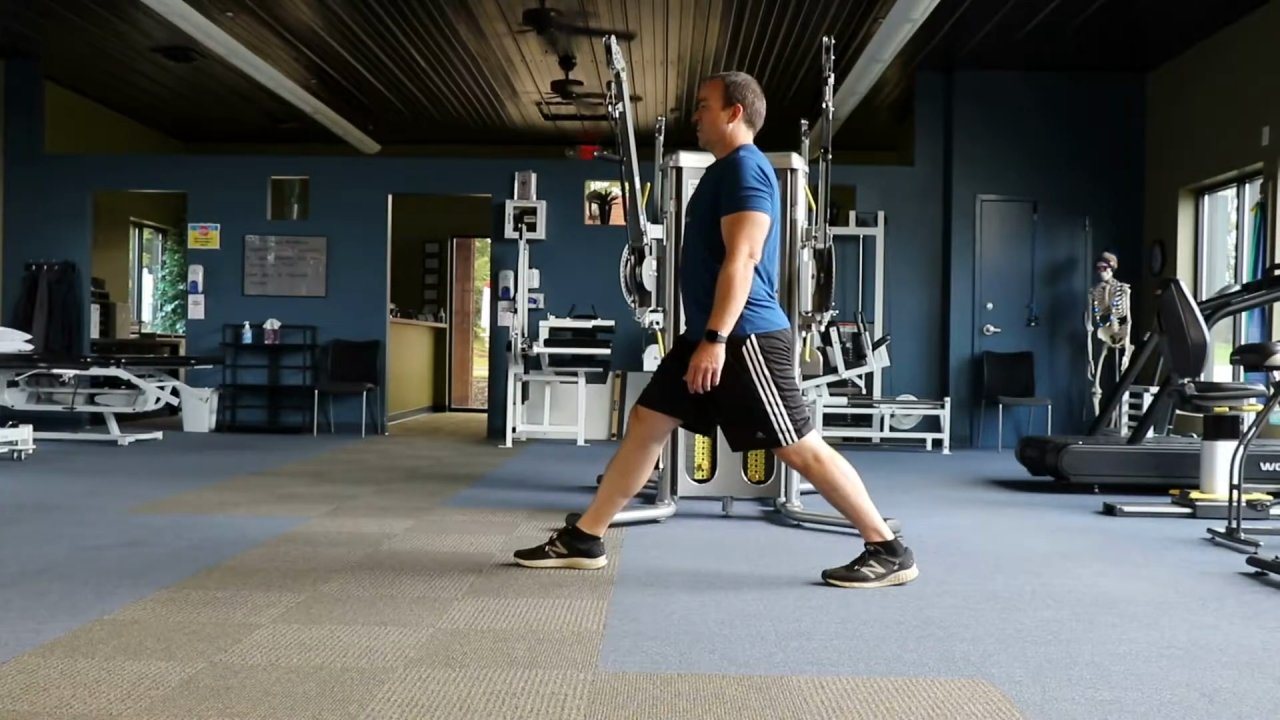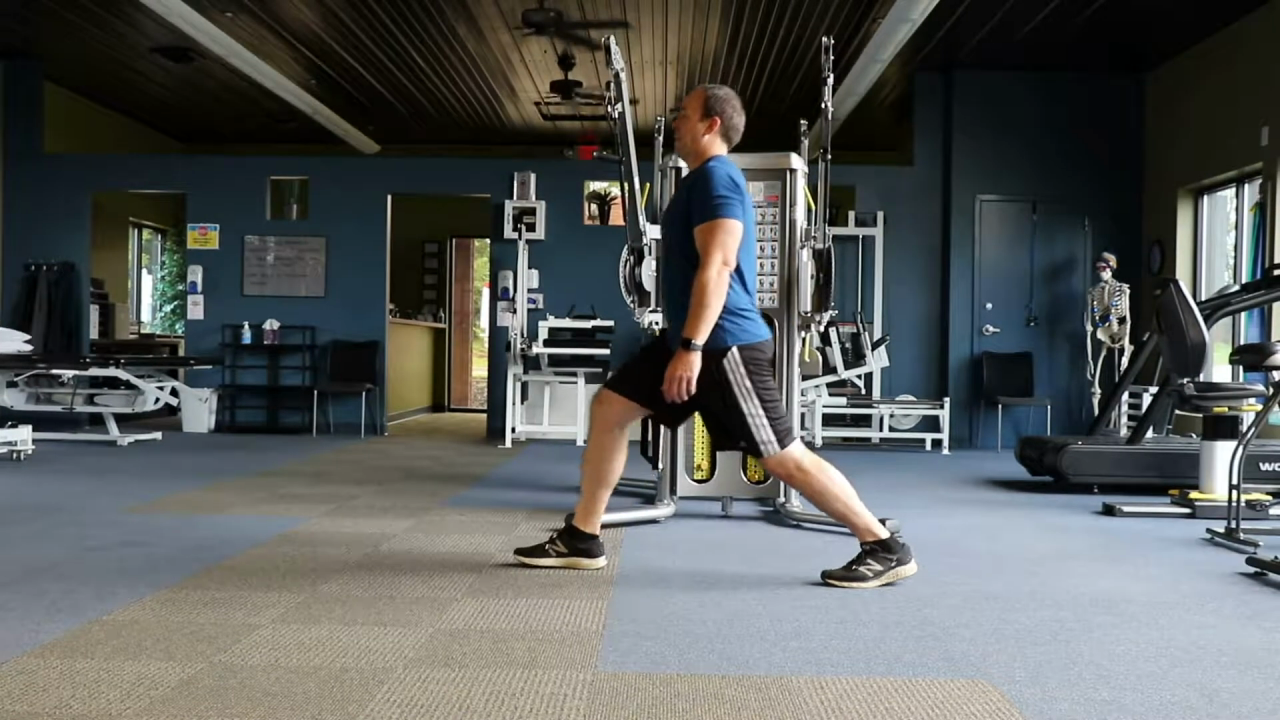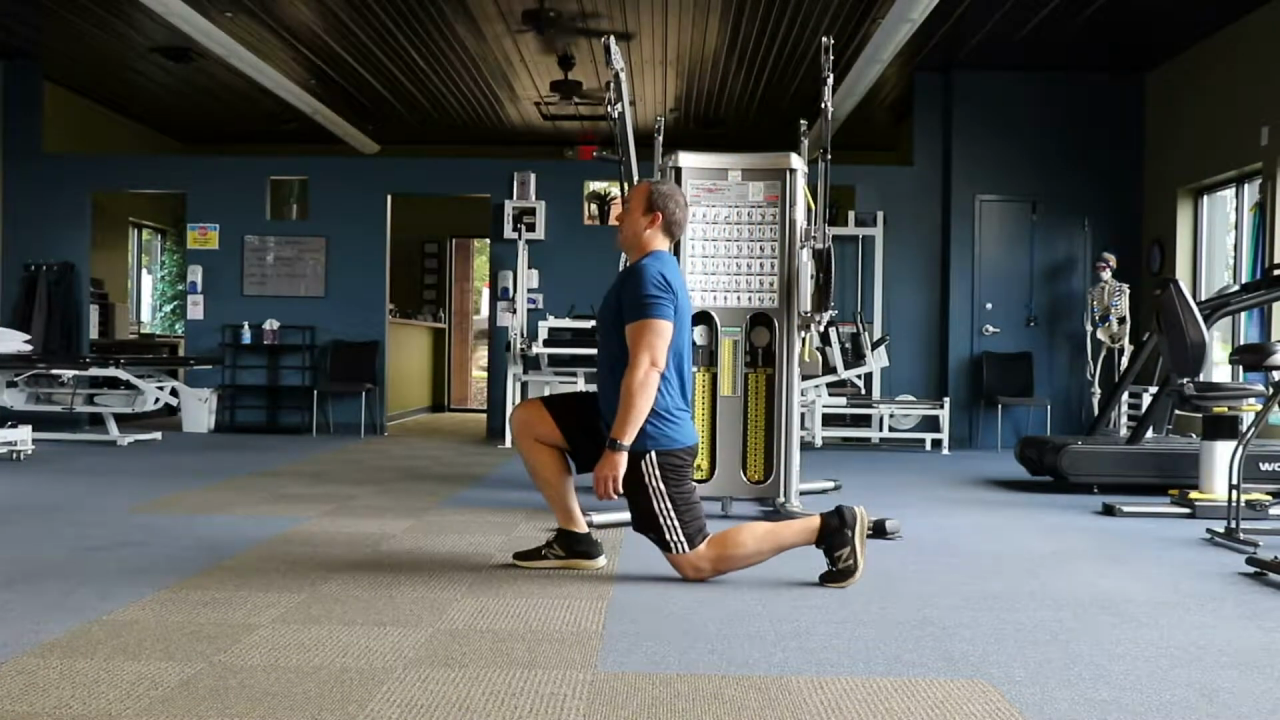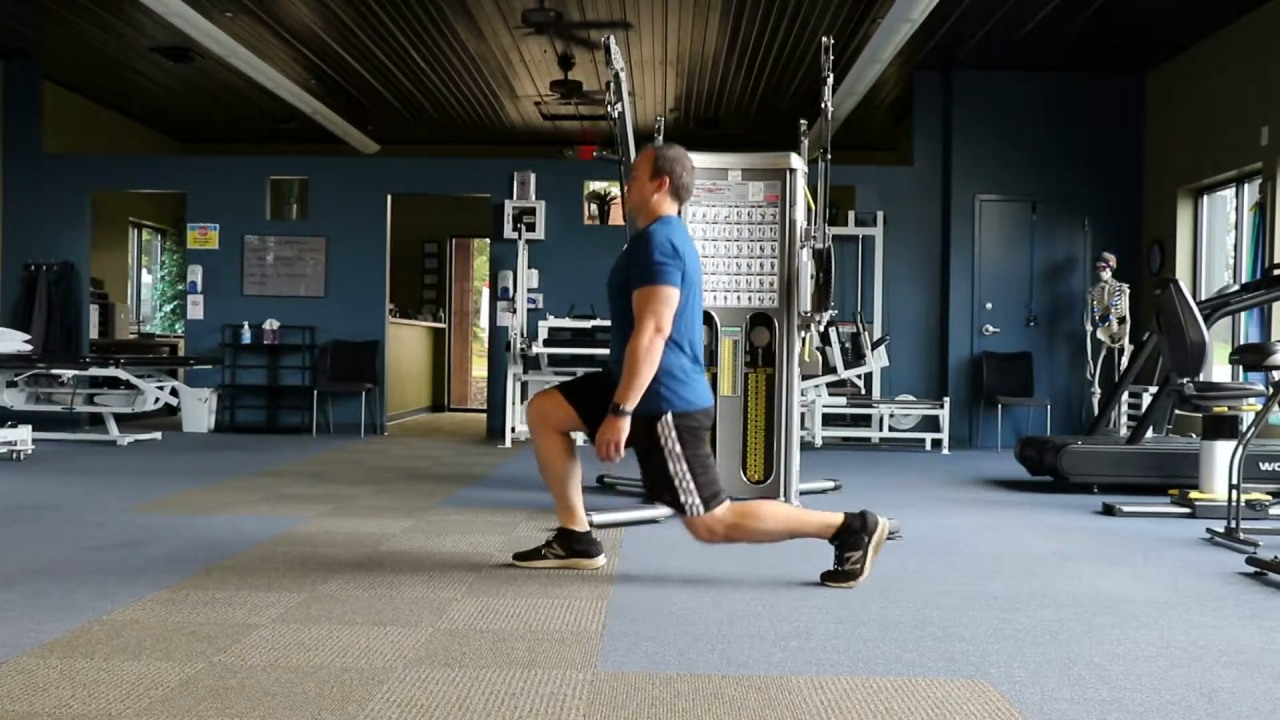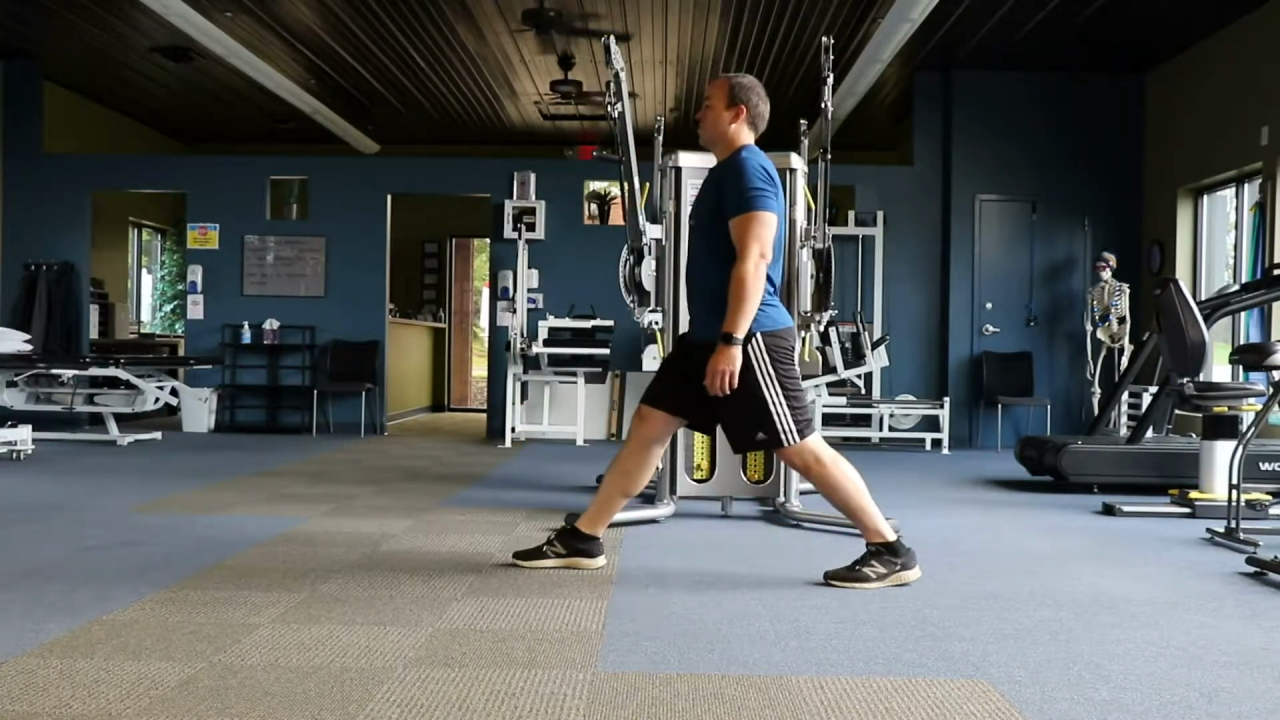
dt=1s
person 1, frame 1
left shoulder: (745, 167)
right shoulder: (726, 170)
left elbow: (743, 258)
left wrist: (716, 340)
left hip: (743, 337)
right hip: (710, 334)
left knee: (798, 446)
right knee: (645, 424)
left ankle: (888, 550)
right ankle: (582, 539)
person 1, frame 2
left shoulder: (715, 176)
right shoulder: (704, 180)
left elbow: (717, 267)
left wrist: (690, 349)
left hip: (726, 345)
right hip: (697, 340)
left knee: (777, 455)
right knee: (607, 409)
left ankle: (885, 547)
right ankle: (581, 539)
person 1, frame 3
left shoulder: (648, 274)
right shoulder: (656, 271)
left elbow: (647, 366)
left wrist: (617, 448)
left hip: (649, 437)
right hip: (636, 425)
left knee: (697, 562)
right knee: (527, 420)
left ankle: (831, 527)
right ankle: (576, 540)
person 1, frame 4
left shoulder: (657, 239)
right shoulder: (663, 236)
left elbow: (653, 332)
left wrist: (621, 412)
right wrist: (622, 401)
left hip: (667, 399)
right hip: (650, 388)
left knee: (710, 524)
right knee: (544, 410)
left ankle: (852, 528)
right ankle: (576, 539)
person 1, frame 5
left shoulder: (748, 168)
right shoulder: (729, 172)
left elbow: (754, 259)
left wrist: (731, 342)
left hip: (749, 337)
right hip: (710, 335)
left knee: (799, 447)
right knee: (648, 426)
left ankle: (891, 550)
right ankle: (580, 540)
